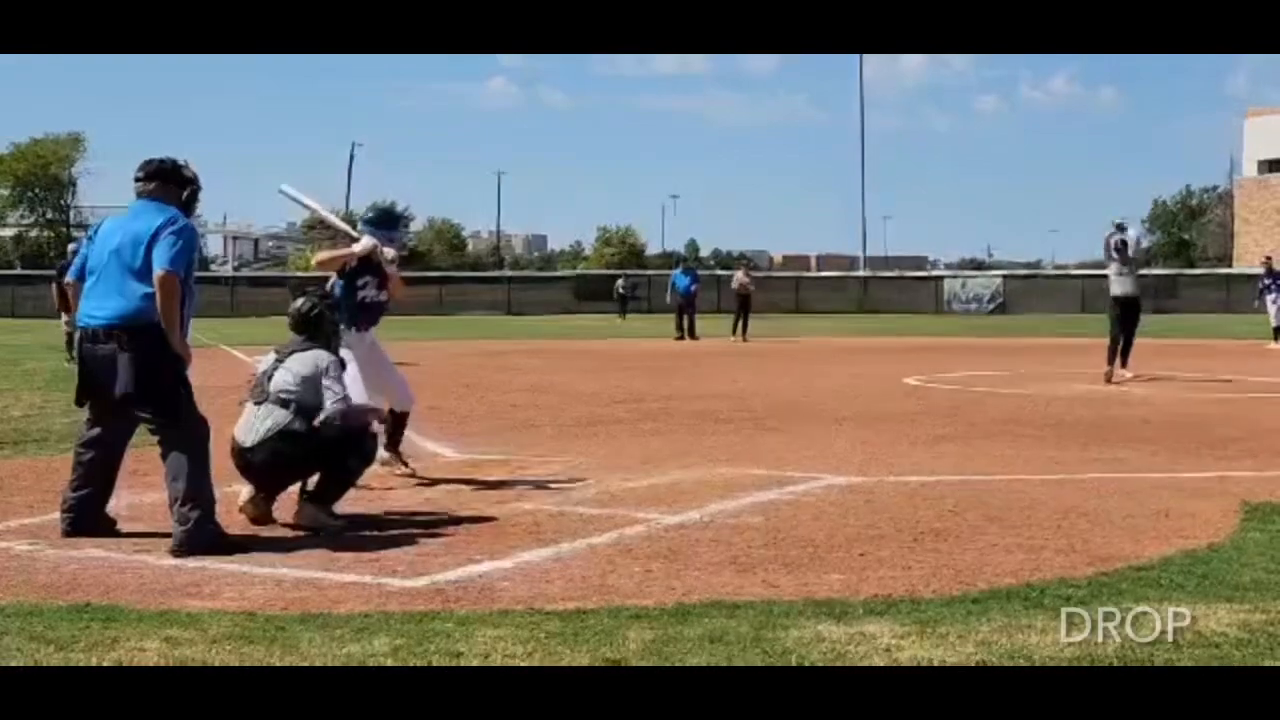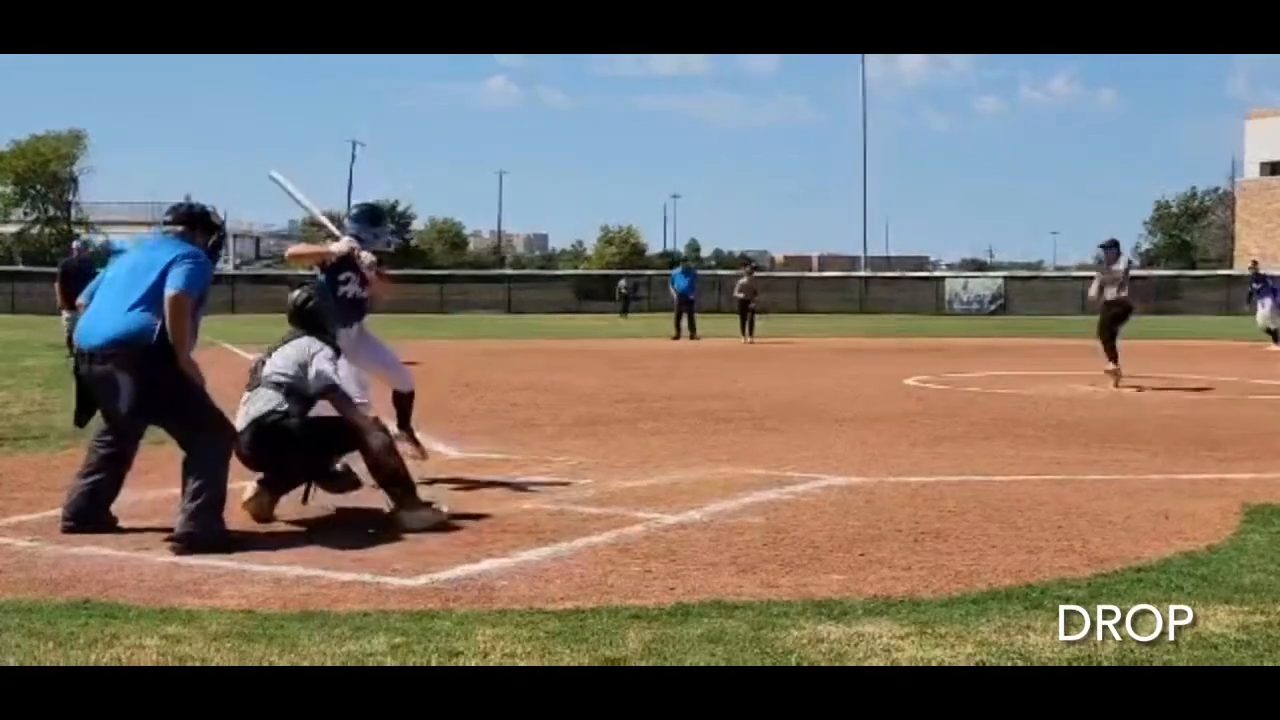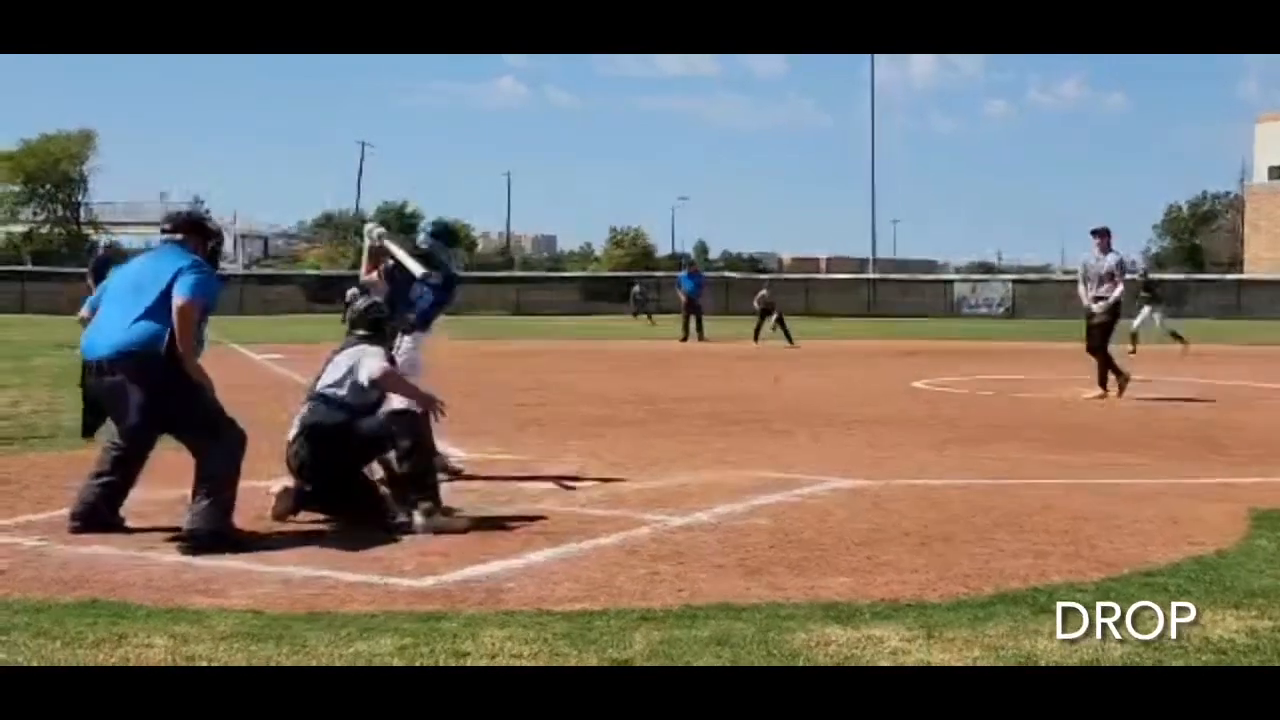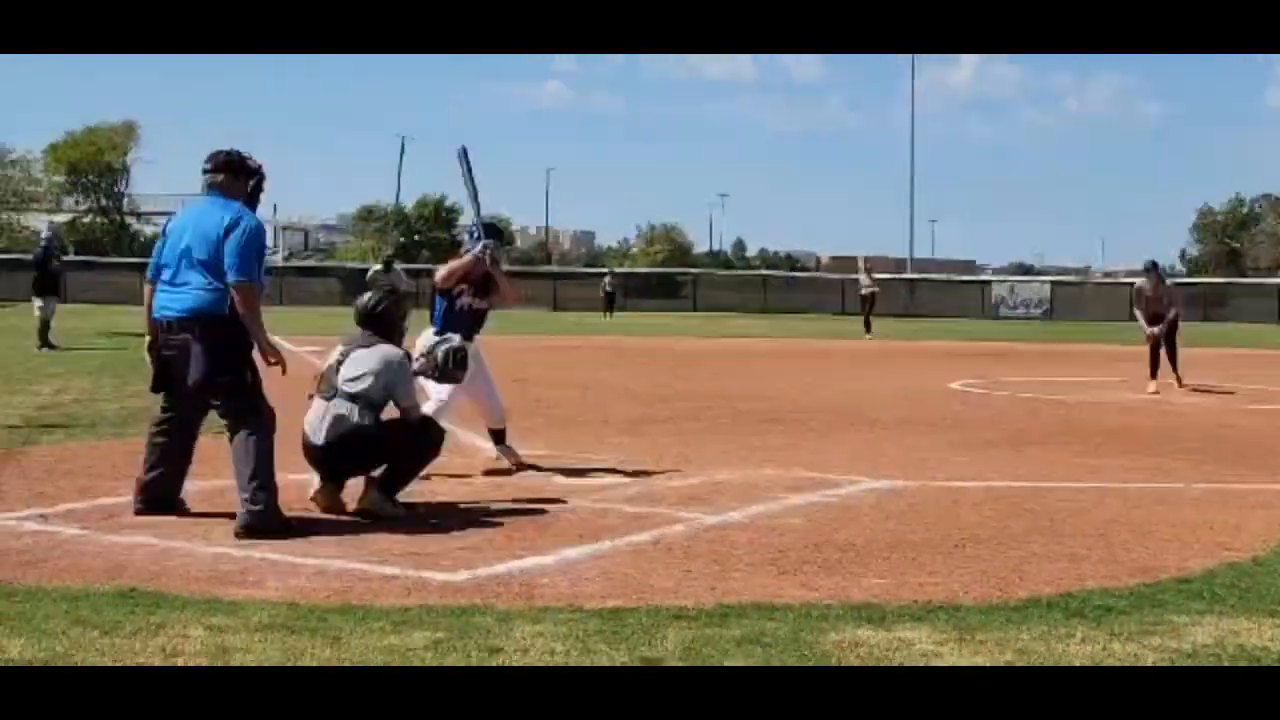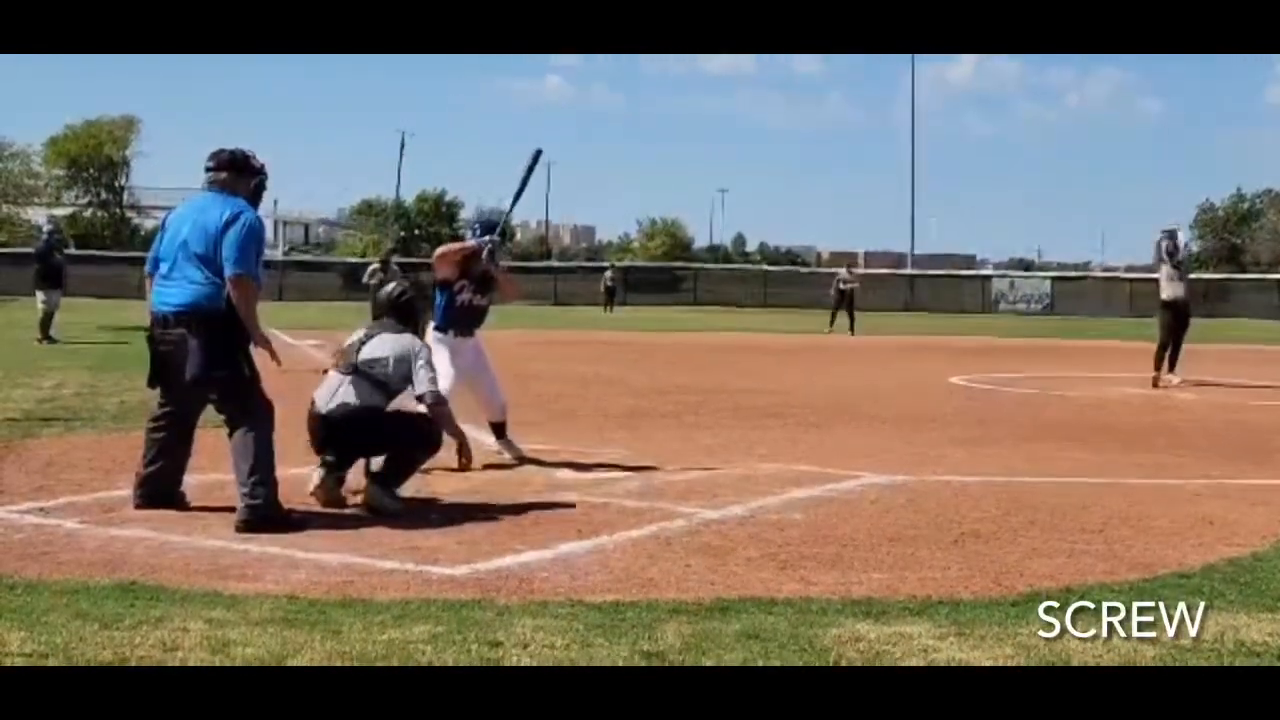
dt=1s
person 1, frame 1
left shoulder: (106, 225)
right shoulder: (174, 224)
left elbow: (73, 282)
right elbow: (165, 278)
right wrist: (175, 340)
left hip: (93, 343)
right hip: (140, 344)
left knee: (103, 430)
right knee: (184, 433)
left ankle: (80, 515)
right ankle: (194, 532)
person 1, frame 2
left shoulder: (131, 253)
right shoulder: (192, 257)
left elbow: (84, 301)
right elbow: (176, 298)
right wrist: (184, 358)
left hip: (89, 357)
right hip: (137, 357)
left knee: (119, 432)
right knee: (211, 435)
left ankle: (83, 511)
right ankle: (197, 528)
person 1, frame 3
left shoulder: (131, 265)
right shoulder: (195, 267)
left elbow: (87, 313)
right elbow: (183, 306)
right wrist: (192, 365)
left hip: (96, 367)
right hip: (143, 365)
left knee: (133, 436)
right knee: (222, 438)
left ankle: (92, 511)
right ankle: (207, 528)
person 1, frame 4
left shoulder: (179, 218)
right shoulder: (241, 221)
left elbow: (151, 280)
right elbow: (240, 287)
left wrist: (153, 332)
right wrist: (261, 340)
left hip: (170, 330)
right hip: (212, 332)
left knee: (175, 416)
right knee: (251, 419)
left ankle: (153, 495)
right ankle: (257, 512)
person 1, frame 5
left shoulder: (178, 212)
right shoulder: (241, 216)
left elbow: (151, 272)
right elbow: (237, 280)
right wrist: (255, 331)
left hip: (166, 326)
right hip: (208, 328)
left knee: (173, 410)
right knee: (250, 413)
left ankle: (153, 488)
right ankle: (257, 507)
person 2, frame 1
left shoulder: (383, 263)
right shoulder: (353, 260)
left elbow: (396, 293)
right elbow: (318, 261)
left wrist: (391, 270)
right wrist: (357, 250)
left hip: (365, 339)
right hip: (338, 340)
left knee: (403, 397)
right knee: (358, 404)
left ankle: (390, 451)
person 2, frame 2
left shoulder: (372, 257)
right shoulder: (337, 255)
left elbow: (380, 290)
right elbow: (292, 254)
left wrist: (371, 274)
right wrist: (332, 250)
left hip: (355, 332)
left knee: (402, 377)
right knee: (357, 402)
left ankle: (404, 431)
person 2, frame 3
left shoulder: (402, 269)
right shoulder: (450, 281)
left elbow: (367, 281)
left wrist: (372, 244)
right hip: (406, 347)
right knee: (404, 406)
person 2, frame 4
left shoulder: (489, 280)
right shoulder: (455, 273)
left elbow: (508, 298)
right elbow: (441, 278)
left wrist: (495, 270)
right wrist: (475, 255)
left hip: (467, 347)
right hip: (438, 343)
left knee: (491, 402)
right knee: (442, 397)
left ankle: (502, 446)
person 2, frame 5
left shoulder: (489, 276)
right shoulder: (453, 268)
left elbow: (510, 293)
right elbow: (440, 254)
left wrist: (493, 268)
right wrist: (477, 244)
left hip: (468, 341)
right hip: (439, 339)
left knee: (493, 394)
right knee: (442, 390)
left ankle: (503, 441)
person 3, frame 1
left shoulder: (275, 356)
right shoulder: (324, 359)
right elbow: (342, 413)
right wrist: (375, 413)
left hip: (243, 454)
right hip: (270, 454)
right knee: (362, 439)
left ankle: (260, 493)
right ankle: (315, 506)
person 3, frame 2
left shoulder: (282, 349)
right shoulder: (317, 348)
right elbow: (333, 392)
right wrist: (371, 432)
left hip: (249, 442)
right hip: (272, 435)
right knee: (367, 427)
left ankle: (266, 490)
right ankle: (409, 507)
person 3, frame 3
left shoulder: (347, 353)
right shoulder: (367, 352)
right elbow: (381, 375)
right wrist: (423, 397)
left hip: (305, 451)
right hip: (321, 445)
left knee: (373, 508)
right knee: (408, 422)
left ankle: (297, 496)
right ankle: (428, 512)
person 3, frame 4
left shoulder: (344, 348)
right shoulder: (392, 354)
right elbow: (410, 415)
left hip: (313, 446)
right hip: (343, 445)
right knee: (430, 431)
left ankle: (329, 483)
right ankle: (379, 493)
person 3, frame 5
left shoulder: (363, 333)
right shoulder: (413, 344)
right elbow: (433, 401)
right wrist: (460, 439)
left hip: (319, 420)
right hip: (350, 420)
right knee: (429, 432)
left ankle: (329, 471)
right ankle: (379, 487)
